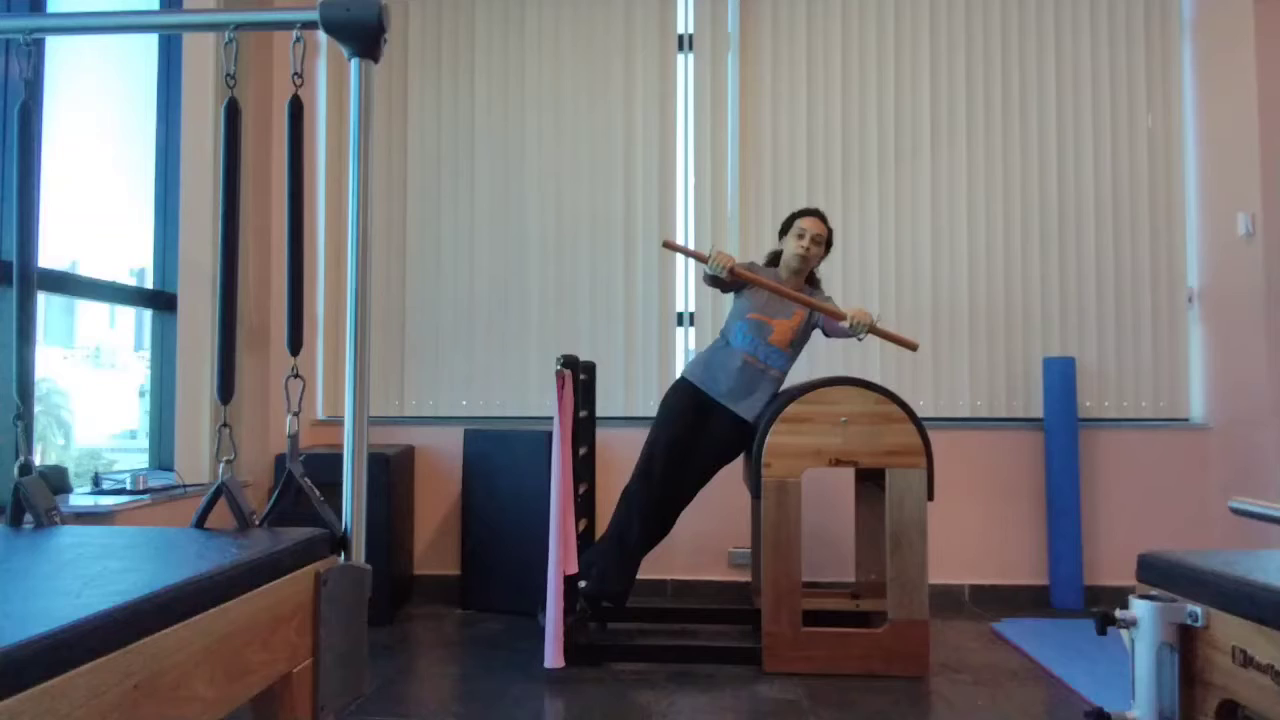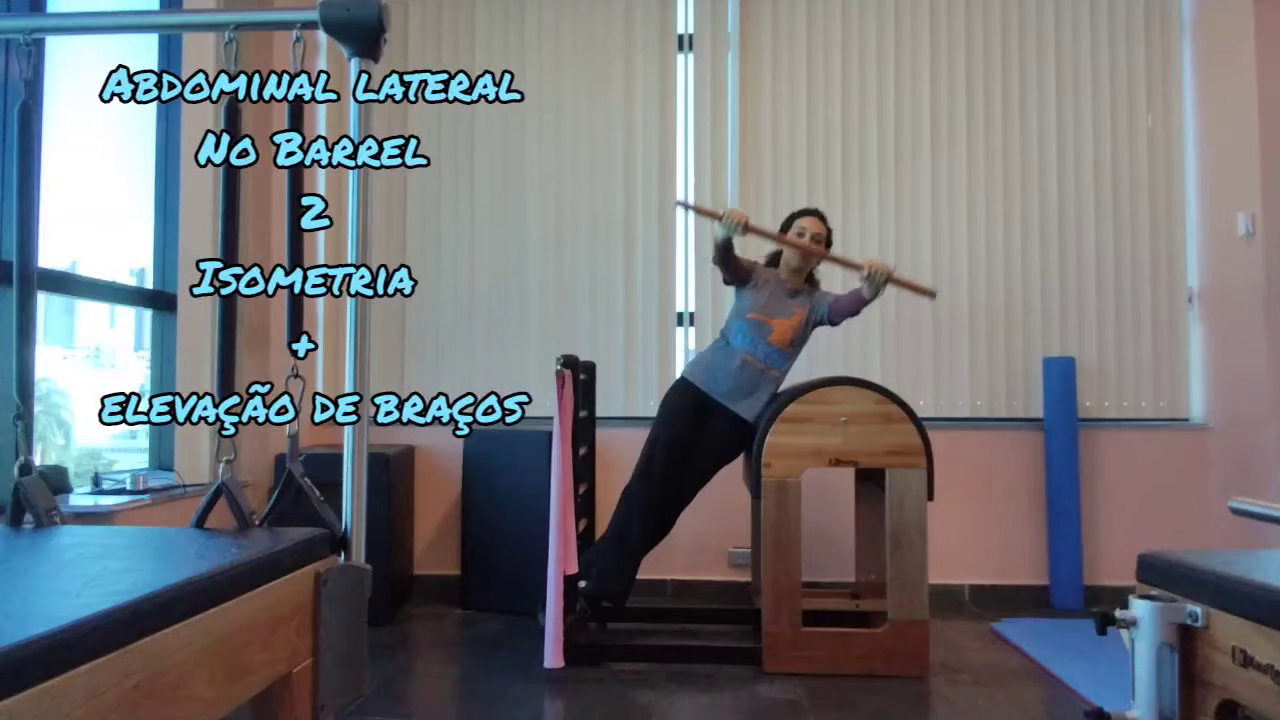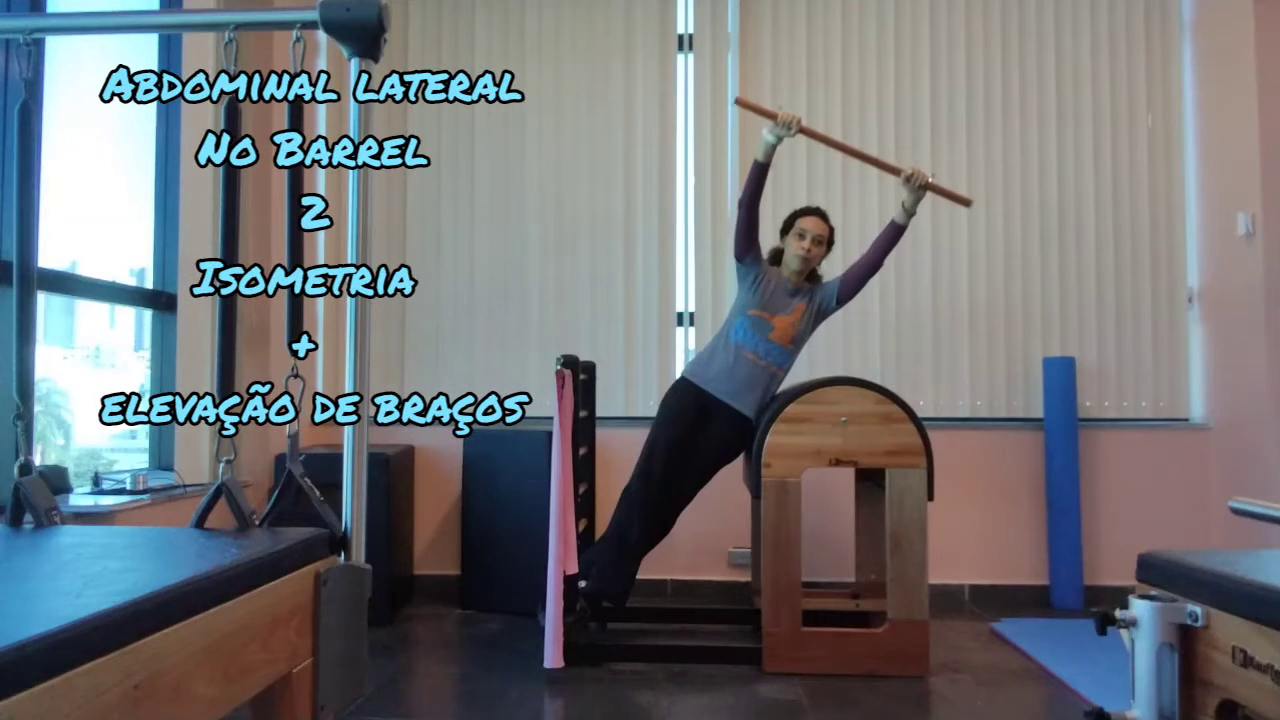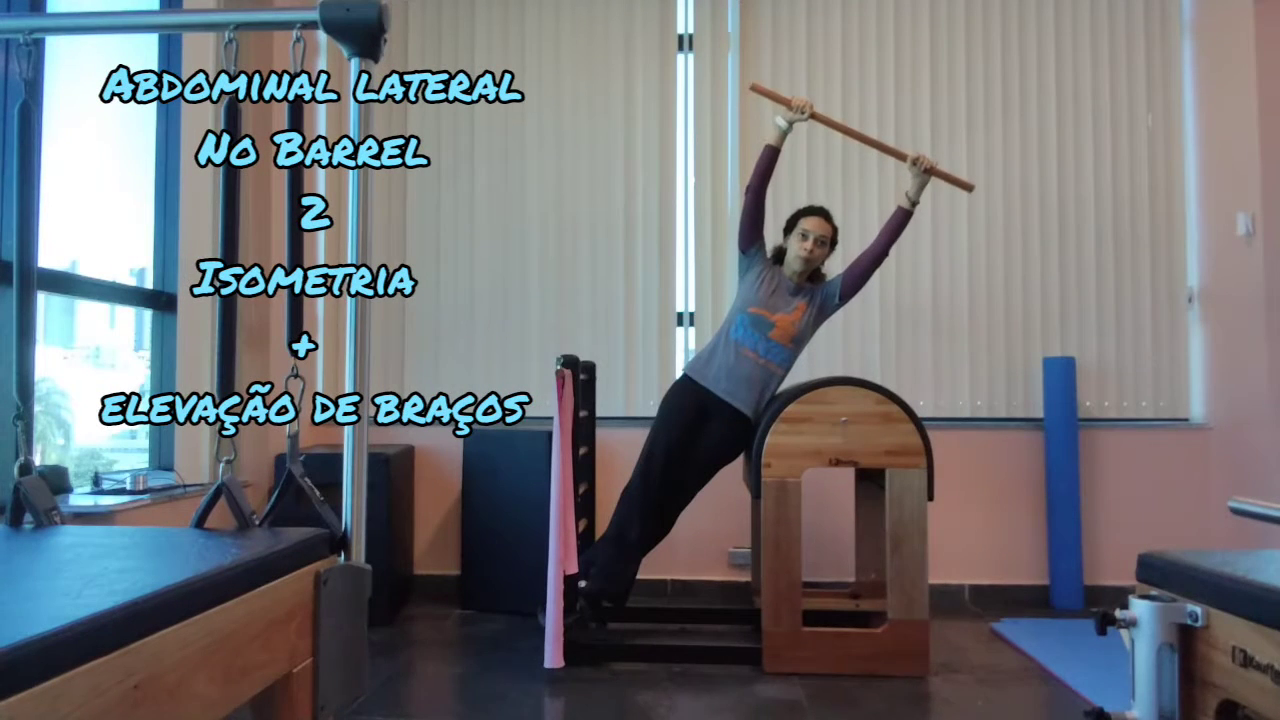
dt=0.5s
person 1, frame 1
left shoulder: (816, 301)
right shoulder: (753, 275)
left elbow: (835, 326)
right elbow: (715, 278)
left wrist: (856, 325)
right wrist: (715, 267)
left hip: (741, 414)
right hip: (697, 387)
left knee: (672, 499)
right knee: (648, 483)
left ankle: (604, 590)
right ankle: (593, 580)
person 1, frame 2
left shoulder: (816, 301)
right shoulder: (755, 275)
left elbow: (845, 306)
right elbow: (724, 262)
left wrist: (870, 288)
right wrist: (726, 233)
left hip: (741, 413)
right hip: (698, 387)
left knee: (671, 500)
right knee: (648, 484)
left ankle: (603, 588)
right ankle: (591, 580)
person 1, frame 3
left shoulder: (821, 299)
right shoulder: (755, 272)
left elbow: (872, 262)
right elbow: (747, 206)
left wrist: (907, 208)
right wrist: (770, 144)
left hip: (740, 414)
right hip: (697, 387)
left knee: (672, 498)
right knee: (648, 483)
left ankle: (601, 588)
right ankle: (591, 579)
person 1, frame 4
left shoulder: (823, 297)
right shoulder: (757, 268)
left elbow: (876, 253)
right elbow: (753, 196)
left wrist: (912, 194)
right wrist: (782, 128)
left hip: (740, 413)
right hip: (697, 385)
left knee: (671, 500)
right knee: (647, 484)
left ankle: (600, 589)
right ankle: (591, 579)
